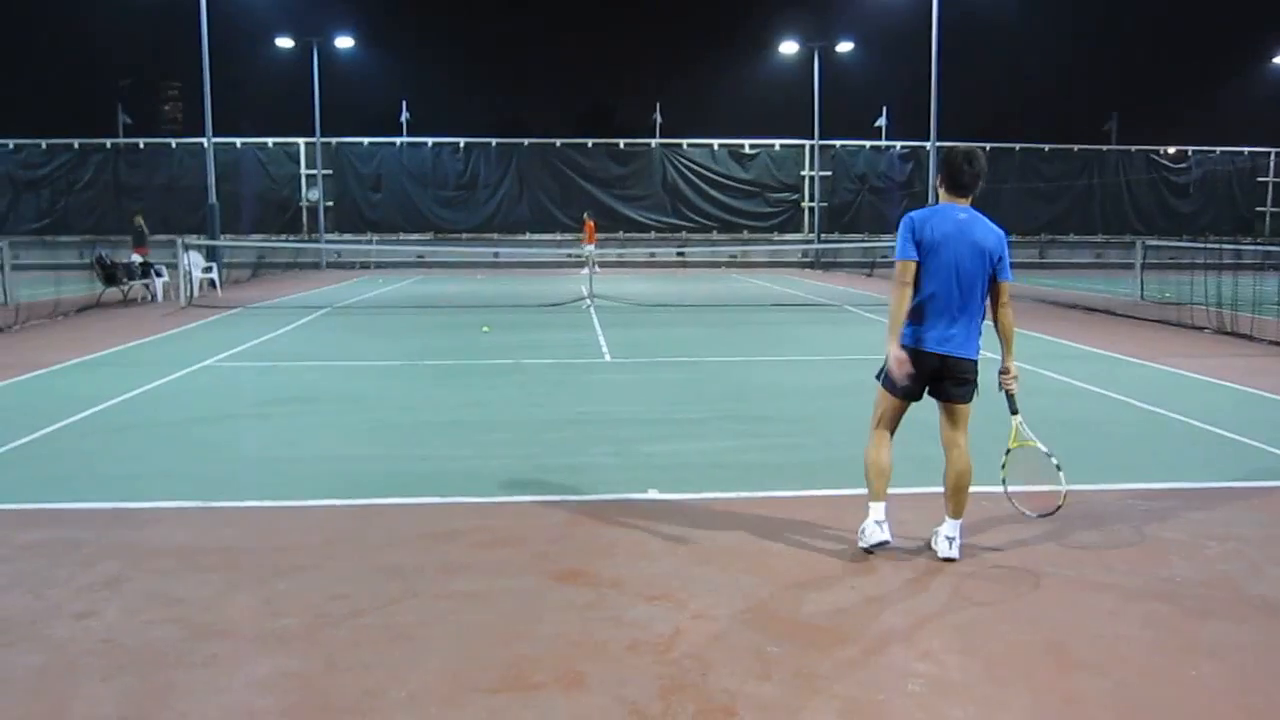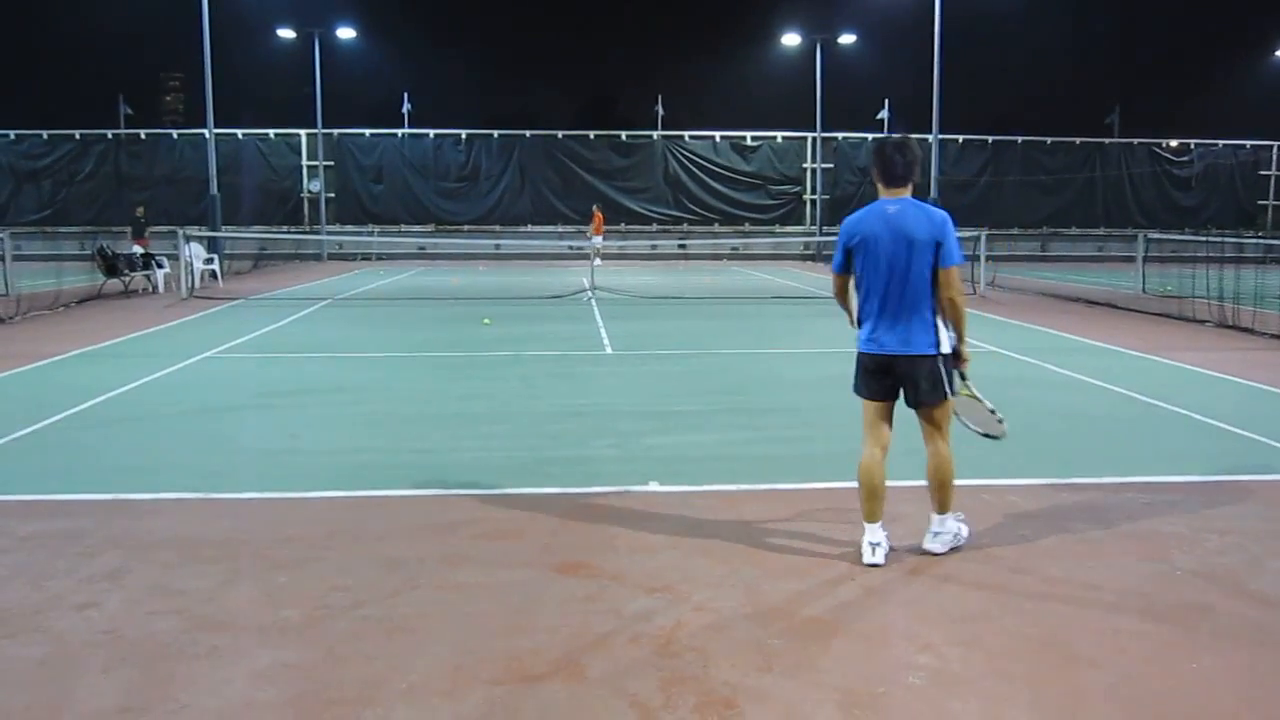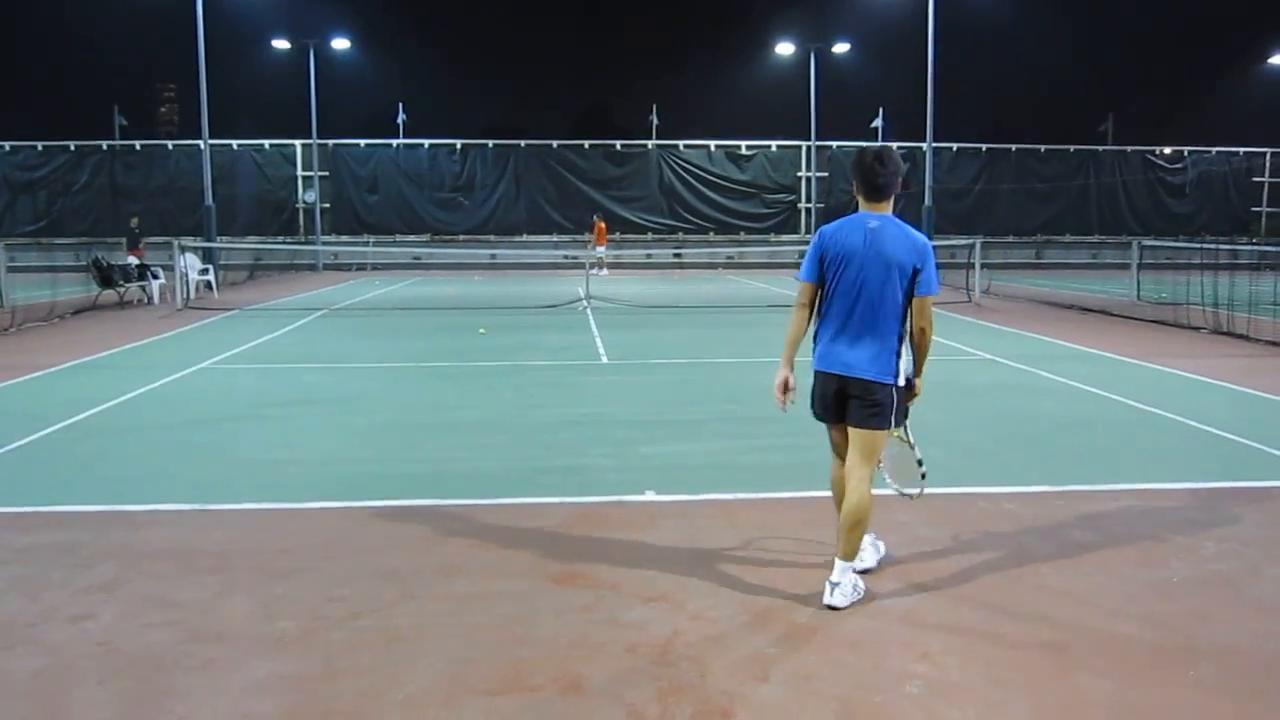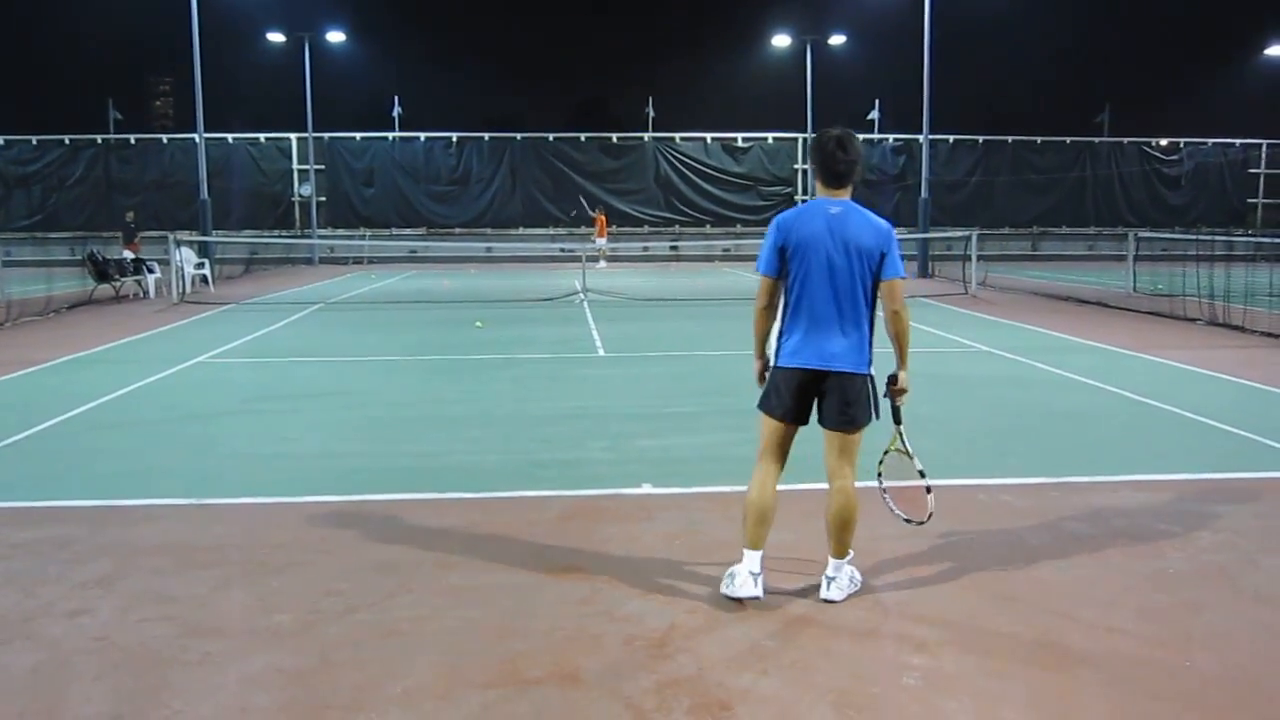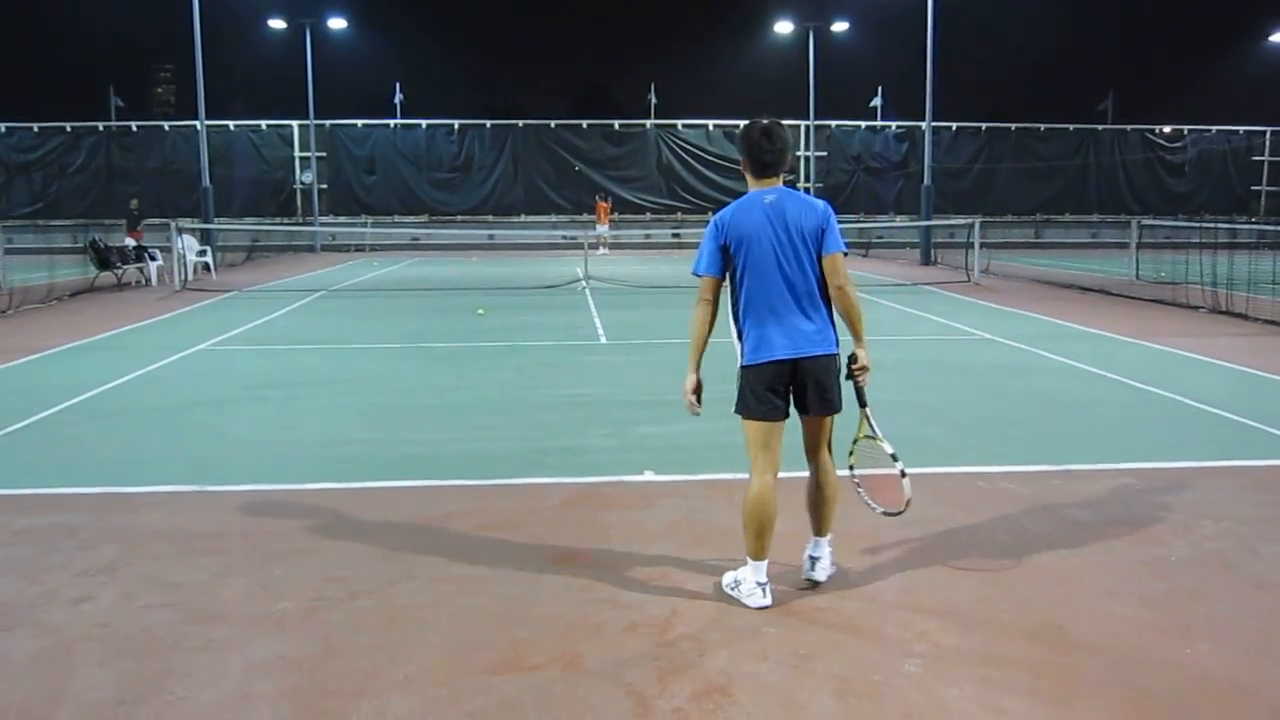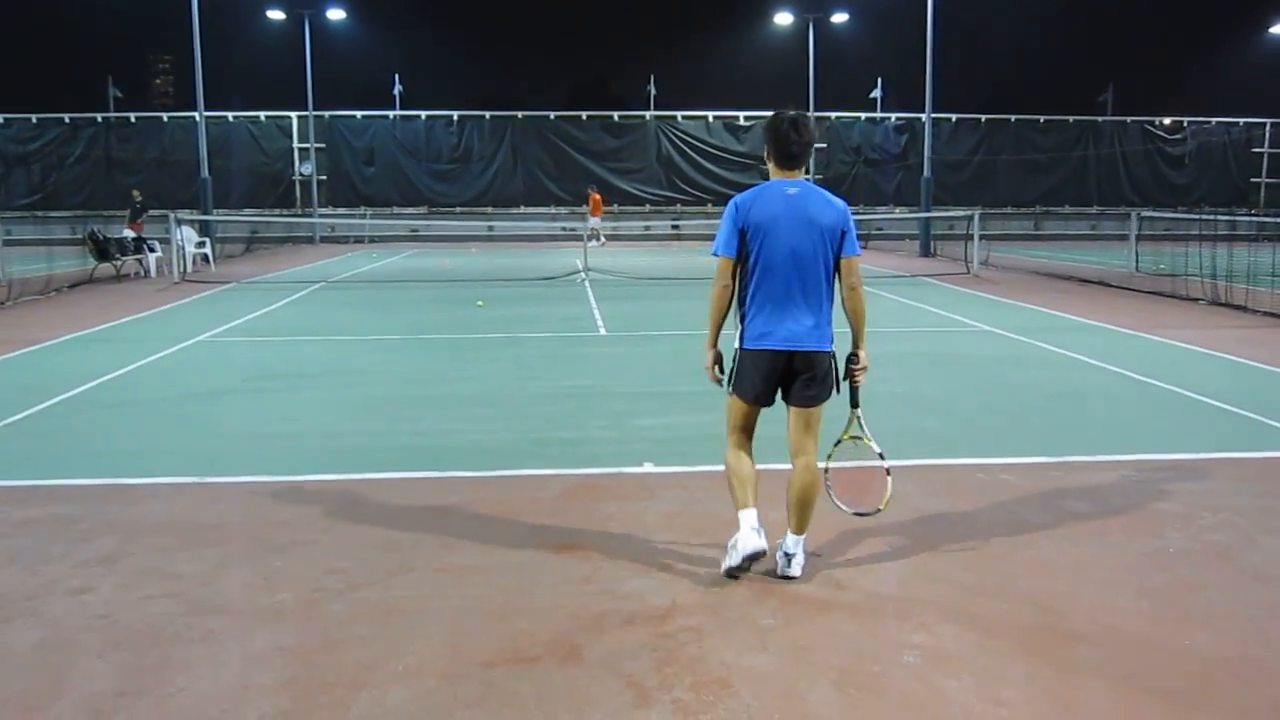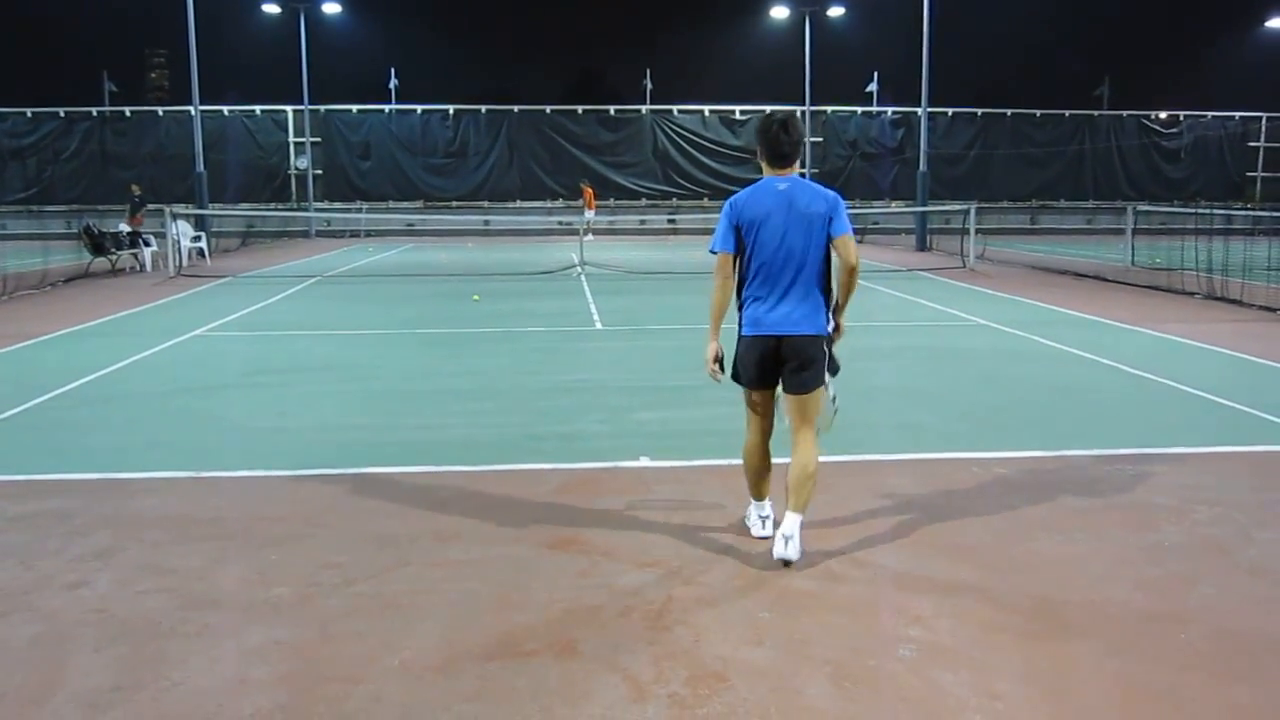
dt=0.5s
person 1, frame 1
left shoulder: (916, 222)
right shoulder: (994, 236)
left elbow: (903, 283)
right elbow: (1002, 305)
left wrist: (893, 342)
right wrist: (1008, 359)
left hip: (914, 347)
right hip: (963, 353)
left knee: (880, 432)
right knee: (956, 444)
left ankle: (877, 520)
right ankle: (950, 534)
person 1, frame 2
left shoulder: (852, 226)
right shoulder: (937, 221)
left elbow: (839, 290)
right elbow: (950, 294)
right wrist: (961, 340)
left hip: (872, 350)
right hip: (925, 349)
left knee: (874, 446)
right knee: (937, 441)
left ankle: (874, 538)
right ankle: (944, 525)
person 1, frame 3
left shoulder: (828, 236)
right shoulder: (916, 245)
left elbow: (803, 306)
right elbow: (921, 324)
left wrist: (785, 365)
right wrist: (917, 374)
left hip: (829, 368)
right hip: (879, 374)
left knee: (842, 461)
right knee: (859, 476)
left ankle: (860, 545)
right ankle: (841, 579)
person 1, frame 4
left shoulder: (785, 225)
right shoulder: (879, 231)
left elbow: (765, 303)
right elbow: (896, 308)
left wrist: (760, 357)
right wrist: (902, 366)
left hip: (793, 363)
right hip: (849, 368)
left knee: (767, 468)
right knee: (841, 476)
left ankle: (749, 572)
right ankle: (837, 574)
person 1, frame 5
left shoulder: (725, 223)
right shoulder: (817, 211)
left elbow: (707, 301)
right elbow: (840, 284)
left wrist: (693, 367)
right wrist: (860, 343)
left hip: (761, 359)
right hip: (818, 353)
left knee: (763, 470)
right knee: (821, 458)
left ankle: (755, 578)
right ankle: (819, 555)
person 1, frame 6
left shoulder: (743, 206)
right shoulder: (836, 210)
left elbow: (723, 284)
right elbow: (852, 286)
left wrist: (712, 344)
right wrist: (860, 345)
left hip: (758, 345)
right hip: (814, 347)
left knee: (737, 439)
right knee: (804, 450)
left ankle: (749, 526)
right ankle: (793, 550)
person 1, frame 7
left shoulder: (739, 204)
right shoulder: (827, 201)
left elbow: (724, 276)
right elbow: (850, 262)
left wrist: (714, 337)
right wrist: (838, 313)
left hip: (756, 332)
right hip: (808, 332)
left knee: (758, 429)
right knee: (805, 436)
left ankle: (760, 512)
right ankle: (790, 530)
